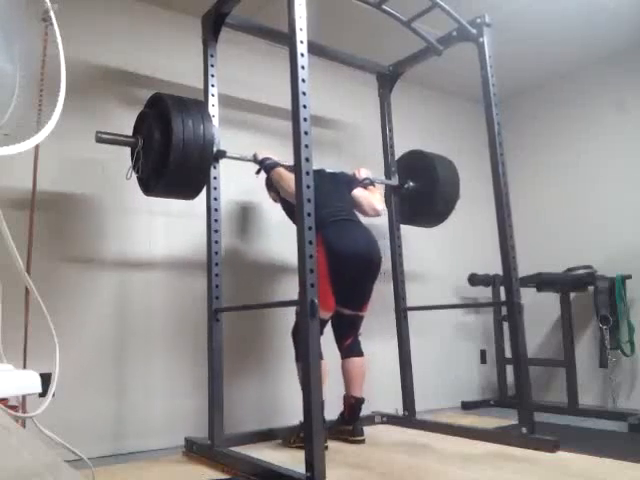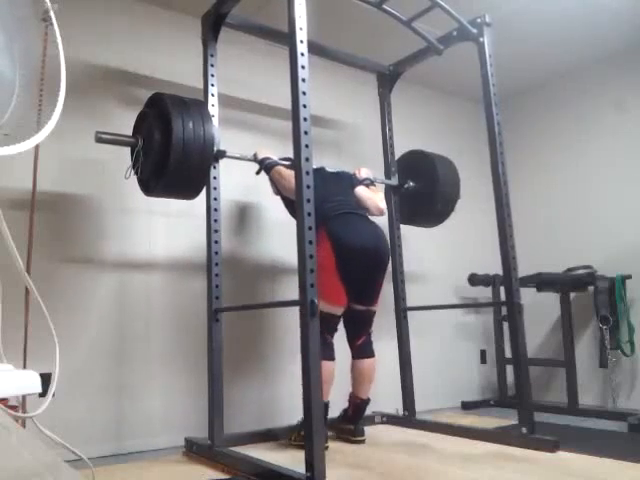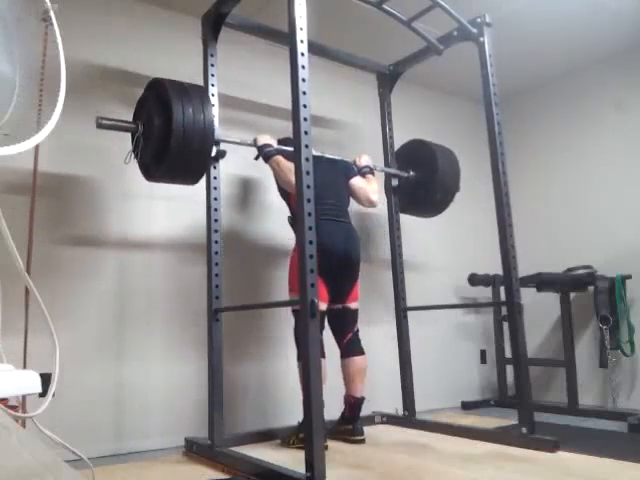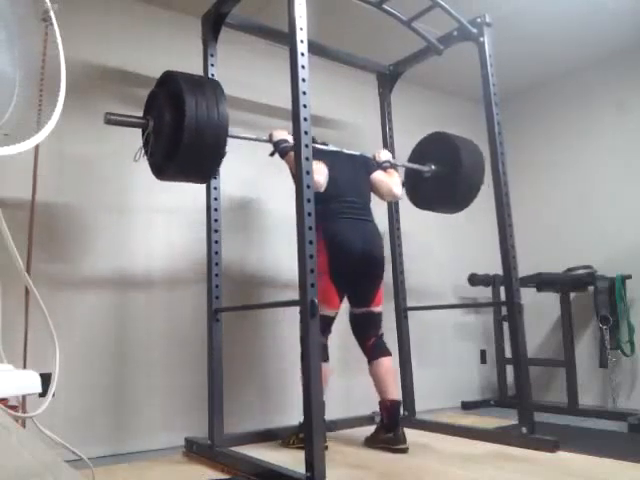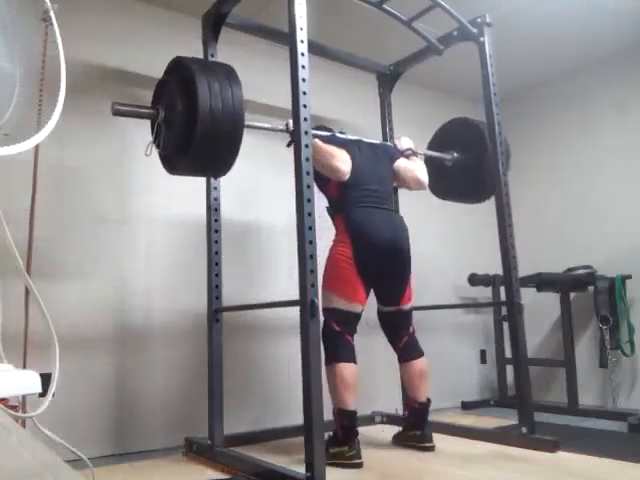
dt=1s
person 1, frame 1
left shoulder: (285, 178)
right shoulder: (340, 178)
left elbow: (296, 192)
right elbow: (376, 207)
left wrist: (269, 164)
right wrist: (366, 181)
left hip: (335, 247)
right hip: (368, 247)
left knee: (306, 335)
right knee: (348, 336)
right ankle: (351, 421)
person 1, frame 2
left shoulder: (287, 176)
right shoulder: (342, 177)
left elbow: (295, 187)
right elbow: (379, 207)
left wrist: (268, 163)
right wrist: (366, 181)
left hip: (341, 241)
right hip: (377, 241)
left knee: (321, 333)
right knee: (360, 335)
right ankle: (353, 421)
person 1, frame 3
left shoulder: (287, 160)
right shoulder: (341, 165)
left elbow: (294, 182)
right elbow: (371, 198)
left wrist: (268, 149)
right wrist: (366, 169)
left hip: (318, 242)
right hip: (349, 242)
right knee: (348, 333)
right ankle: (352, 422)
person 1, frame 4
right shoulder: (361, 160)
left elbow: (316, 181)
right elbow: (394, 192)
left wrist: (284, 146)
right wrist: (386, 164)
left hip: (337, 244)
right hip: (372, 243)
left knee: (316, 335)
right knee: (371, 336)
right ankle: (392, 427)
person 1, frame 5
left shoulder: (323, 143)
right shoulder: (381, 148)
left elbow: (340, 168)
right elbow: (419, 179)
right wrist: (409, 151)
left hip: (359, 235)
right hip: (397, 233)
left knee: (338, 334)
right knee: (402, 333)
left ankle: (346, 440)
right ankle: (419, 427)
